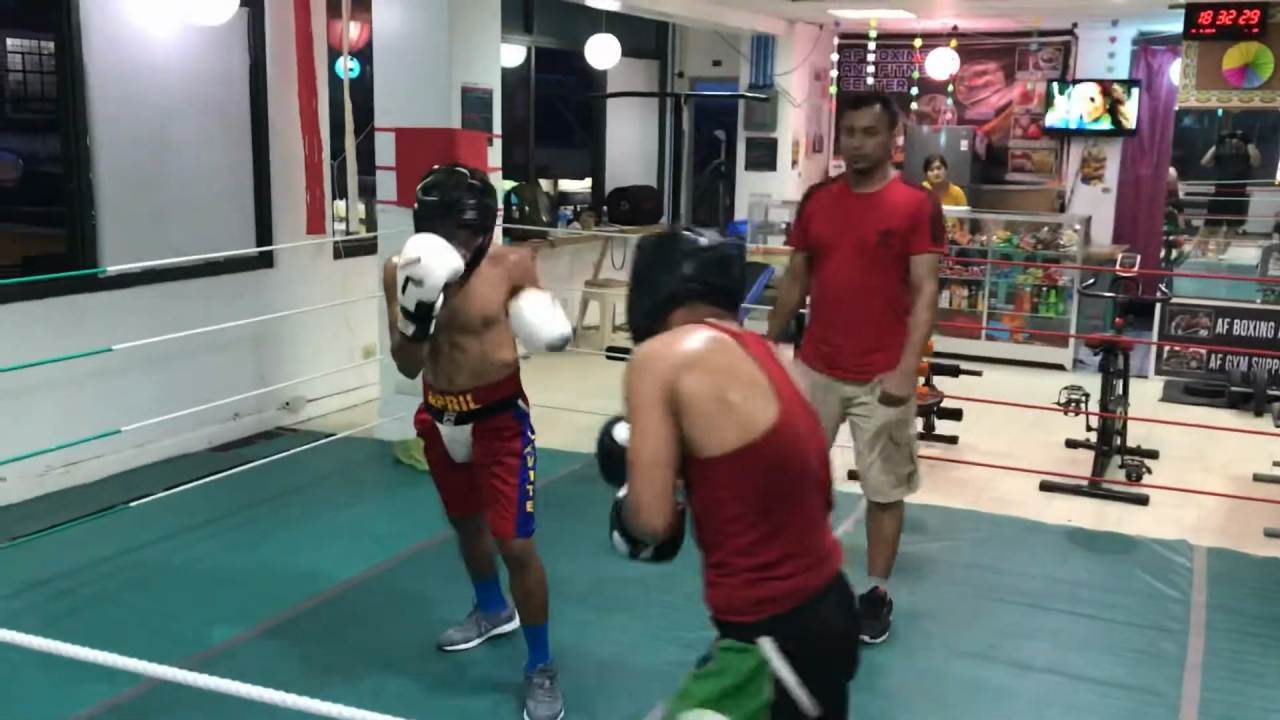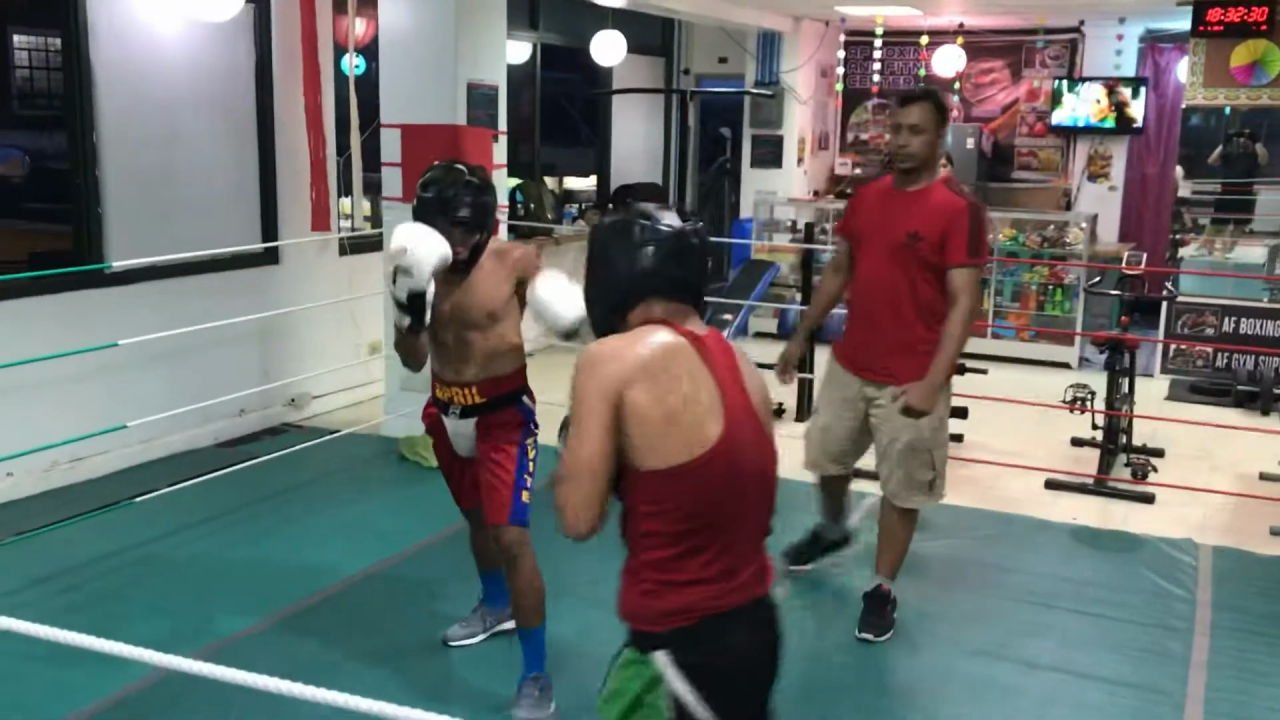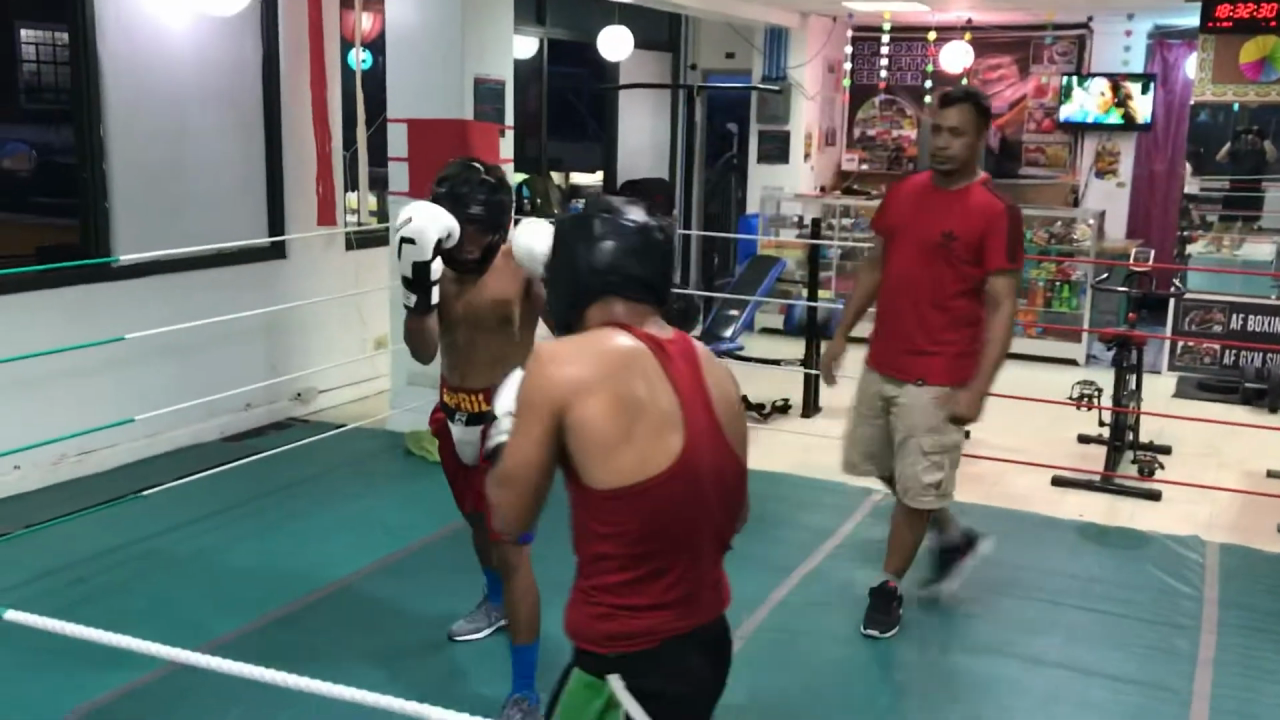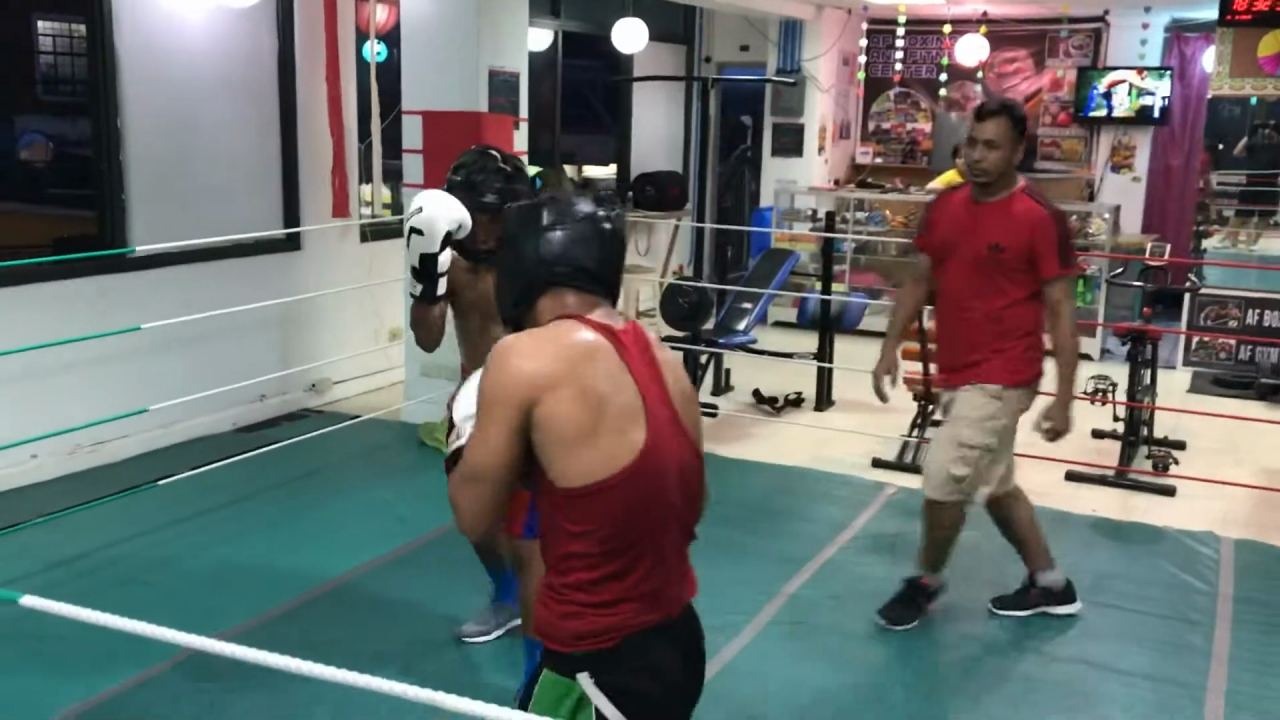
dt=0.2s
person 1, frame 1
left shoulder: (918, 206)
right shoulder: (817, 201)
left elbow: (925, 292)
right elbow: (796, 277)
left wrist: (905, 370)
right wrist: (770, 341)
left hip: (880, 377)
right hip: (818, 366)
left knee: (885, 486)
left ankle: (876, 593)
person 1, frame 2
left shoulder: (959, 210)
right shoulder: (866, 197)
left elbow: (963, 302)
right elbow: (839, 271)
left wrist: (933, 382)
right wrist: (800, 336)
left hip: (909, 380)
right hip: (849, 365)
left knee: (903, 489)
right knee: (826, 457)
left ankle: (882, 590)
right ankle: (832, 529)
person 1, frame 3
left shoulder: (996, 213)
right shoulder: (902, 192)
left elbow: (1002, 307)
left wrist: (977, 389)
right wrist: (840, 336)
left hip: (937, 379)
right hip: (881, 365)
left knee: (921, 486)
right knee: (873, 463)
left ankle: (888, 588)
right ankle: (954, 538)
person 1, frame 4
left shoulder: (1042, 220)
right shoulder: (943, 207)
left elbow: (1061, 313)
right elbow: (918, 283)
left wrist: (1063, 399)
right wrist: (889, 350)
left hip: (1000, 378)
right hip: (956, 374)
left knee: (944, 482)
right knee: (991, 485)
left ankle: (924, 584)
right ankle: (1050, 586)
person 2, frame 1
left shoulder: (512, 265)
right shoulder: (402, 271)
left elbow: (556, 336)
right elbow: (406, 365)
left wrist: (553, 329)
right wrist: (417, 309)
left hip: (498, 418)
right hip: (438, 417)
left knee: (516, 546)
right knee: (466, 526)
left ankle: (541, 668)
right ankle: (492, 610)
person 2, frame 2
left shoulder: (516, 262)
right shoulder: (411, 265)
left elbow: (556, 316)
right elbow: (412, 360)
left wrist: (567, 319)
right wrist: (411, 301)
left hip: (504, 413)
right hip: (446, 411)
left knee: (511, 538)
right knee: (478, 519)
right ankle: (497, 606)
person 2, frame 3
left shoulder: (521, 265)
right shoulder: (432, 265)
right elbow: (423, 351)
right wrist: (418, 281)
right hip: (454, 415)
left knee: (512, 550)
right knee: (479, 521)
right ankle: (497, 601)
person 2, frame 4
right shoulder: (449, 256)
right elbow: (428, 339)
right wrist: (425, 269)
left knee: (524, 545)
left ankle: (537, 673)
right ankle: (505, 603)
person 3, frame 1
left shoulder: (661, 358)
right shoulder: (765, 355)
left elbow: (654, 518)
left wrist: (628, 498)
left hip: (772, 636)
right hip: (822, 609)
person 3, frame 2
left shoulder: (612, 360)
right shoulder: (739, 363)
left elbow: (578, 519)
left wrist: (578, 451)
left hip: (682, 649)
right hip: (752, 626)
person 3, frame 3
left shoulder: (563, 365)
right shoulder: (714, 370)
left elbow: (509, 516)
left wrist: (506, 428)
left hip: (630, 670)
right hip: (704, 645)
person 3, frame 4
left shoulder: (525, 359)
right shoulder: (661, 356)
left elbow: (475, 515)
left wrist: (468, 432)
left hip: (600, 666)
right hip: (677, 643)
